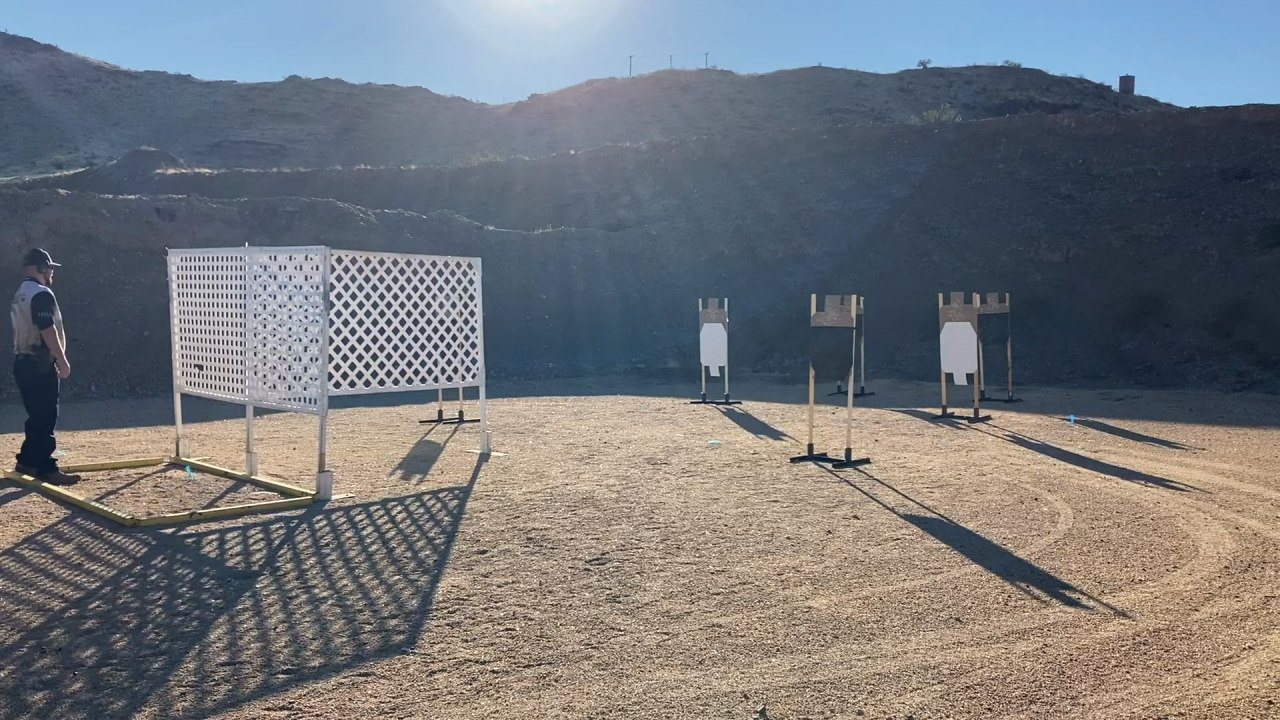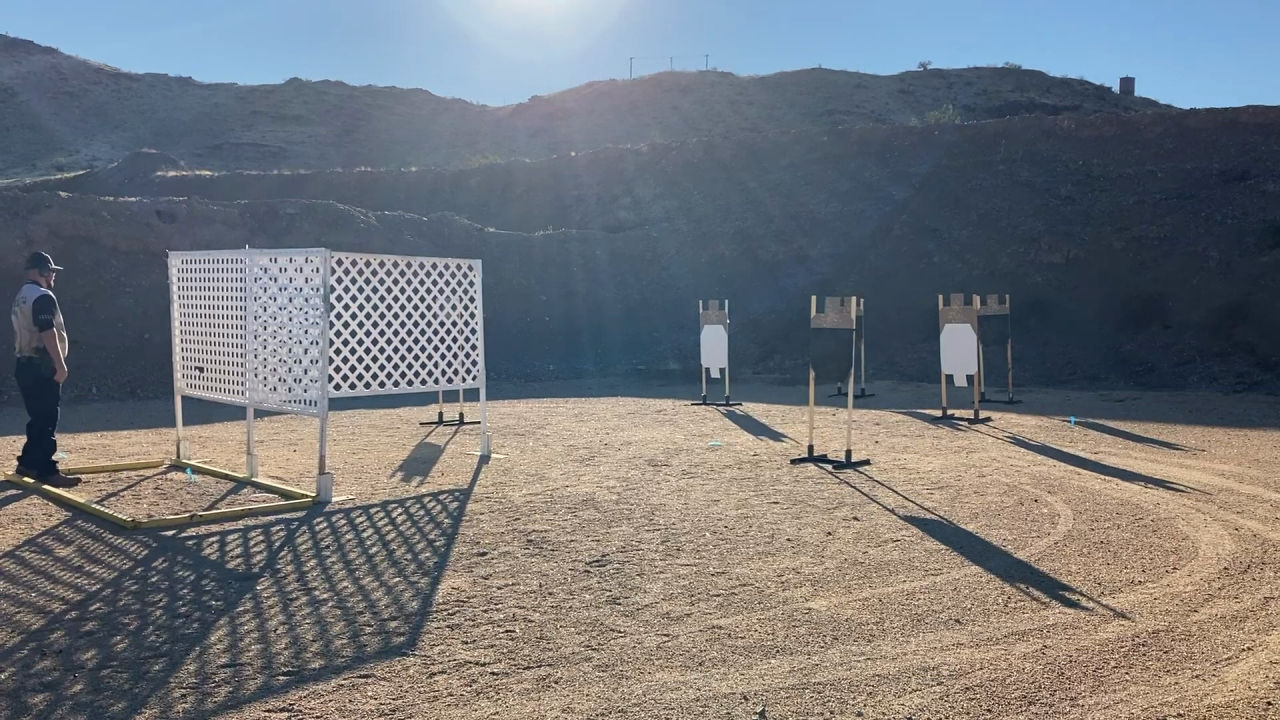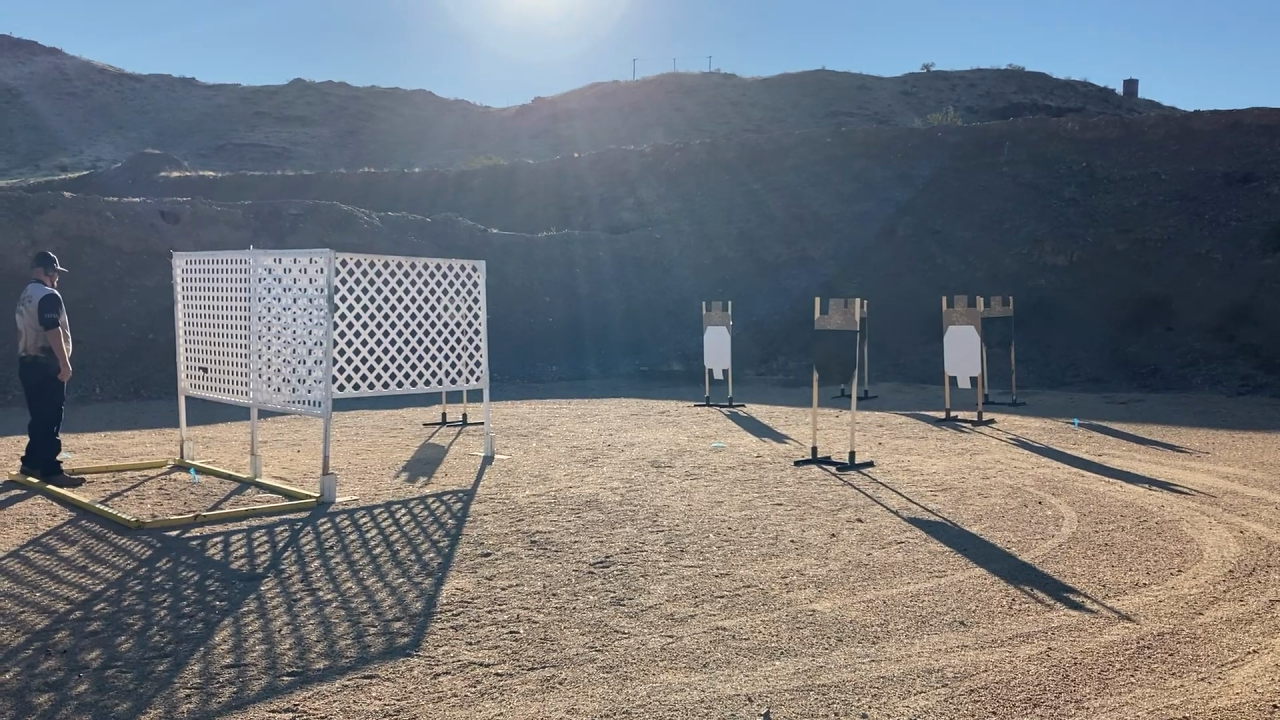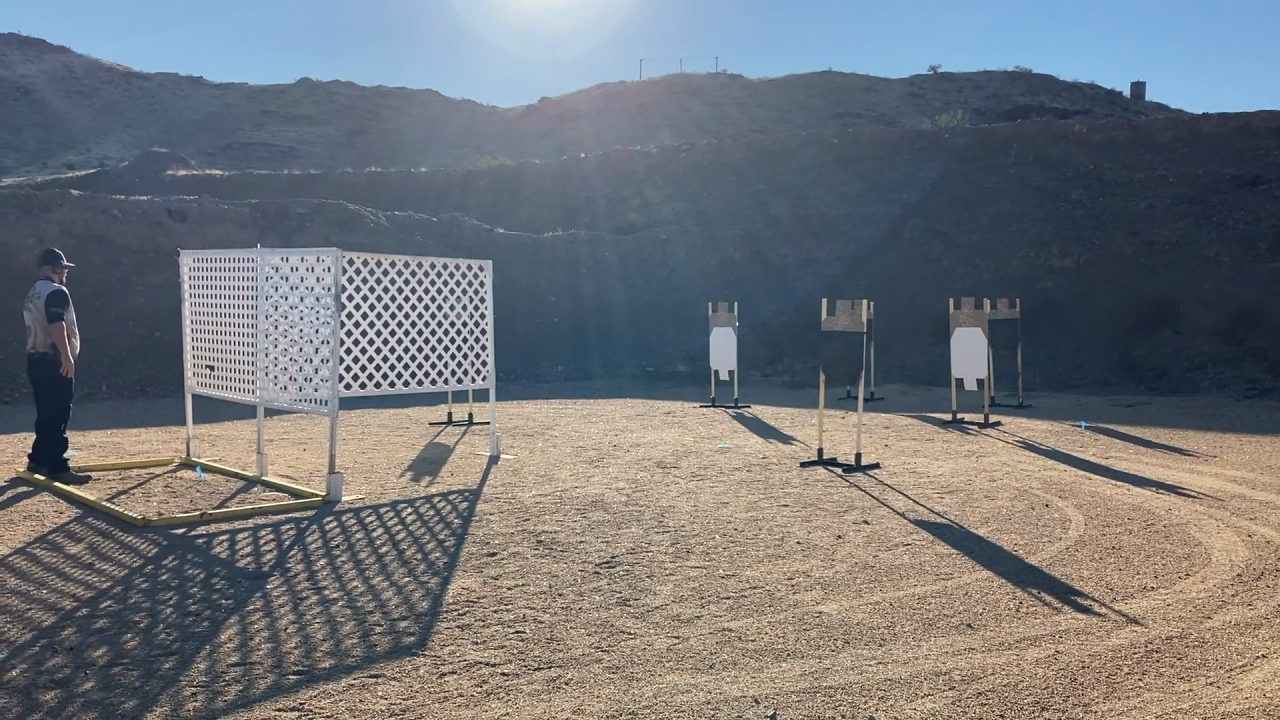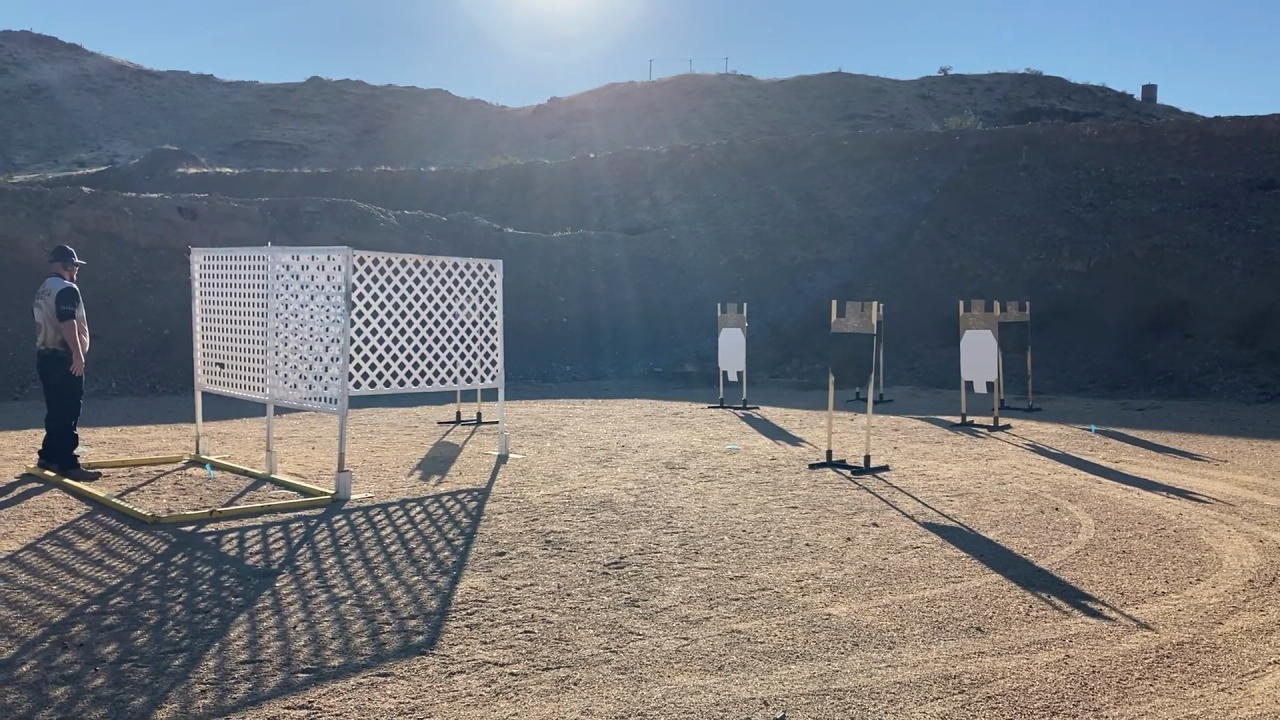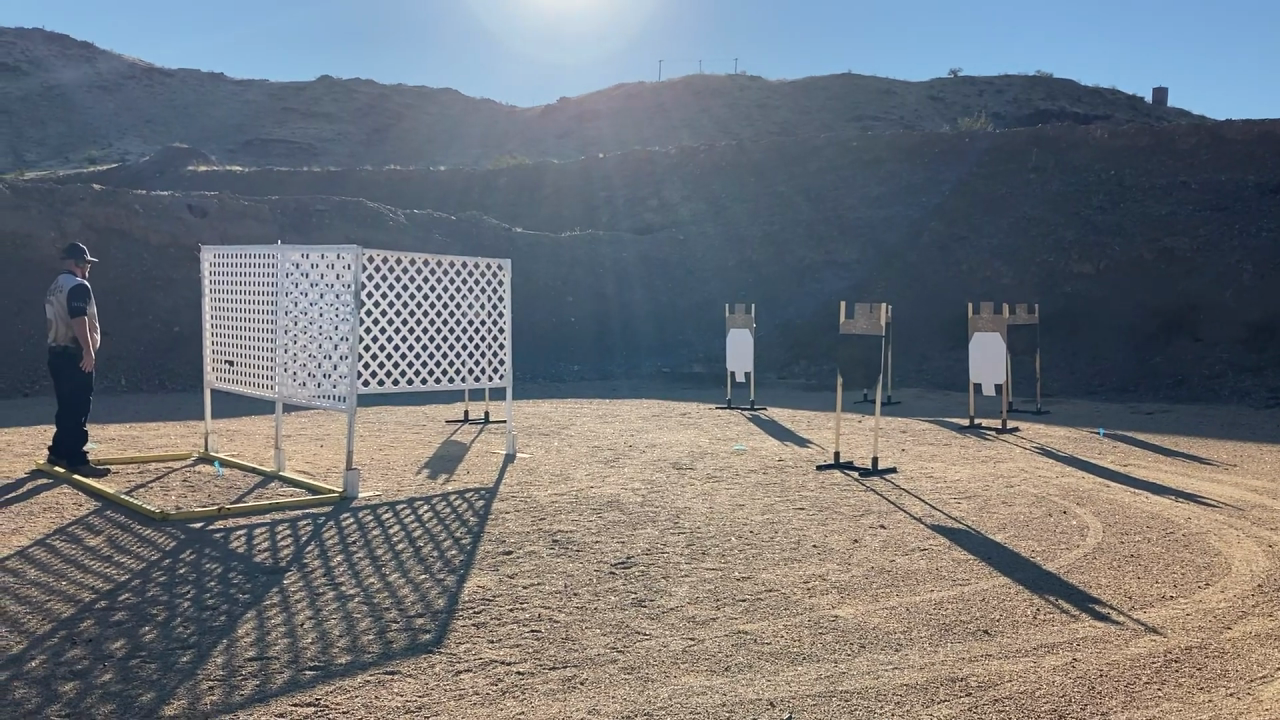
dt=0.5s
person 1, frame 1
left shoulder: (20, 294)
right shoulder: (41, 294)
right elbow: (47, 330)
right wrist: (62, 360)
left hip: (24, 362)
right hip: (39, 364)
left knee: (36, 416)
right knee: (45, 416)
left ankle: (27, 461)
right ankle: (45, 468)
person 1, frame 2
left shoulder: (20, 297)
right shoulder: (42, 296)
right elbow: (48, 333)
right wrist: (60, 364)
left hip: (25, 364)
right hip: (41, 366)
left knee: (38, 418)
right knee: (46, 419)
left ankle: (28, 463)
right ankle: (46, 470)
person 1, frame 3
left shoulder: (25, 296)
right shoulder: (48, 296)
right elbow: (53, 332)
right wrist: (64, 362)
left hip: (28, 364)
right hip: (46, 365)
left knee: (39, 418)
right knee: (50, 419)
left ankle: (32, 463)
right ankle: (50, 470)
person 1, frame 4
left shoulder: (32, 293)
right shoulder: (56, 292)
right elbow: (57, 325)
right wrist: (66, 356)
left hip: (36, 360)
right hip: (54, 362)
left knee: (46, 414)
right knee: (58, 416)
left ankle: (39, 460)
right ankle: (57, 468)
person 1, frame 5
left shoulder: (42, 290)
right shoulder: (66, 289)
right elbow: (68, 324)
right wrist: (77, 354)
left hip: (46, 356)
right hip: (64, 358)
left knee: (56, 411)
right knee: (68, 412)
left ankle: (49, 456)
right ankle: (67, 464)
person 1, frame 6
left shoulder: (55, 286)
right shoulder: (78, 286)
right elbow: (79, 320)
right wrist: (88, 350)
left hip: (57, 353)
right hip: (75, 355)
left knee: (66, 407)
right knee: (78, 409)
left ankle: (59, 453)
right ankle: (76, 460)
